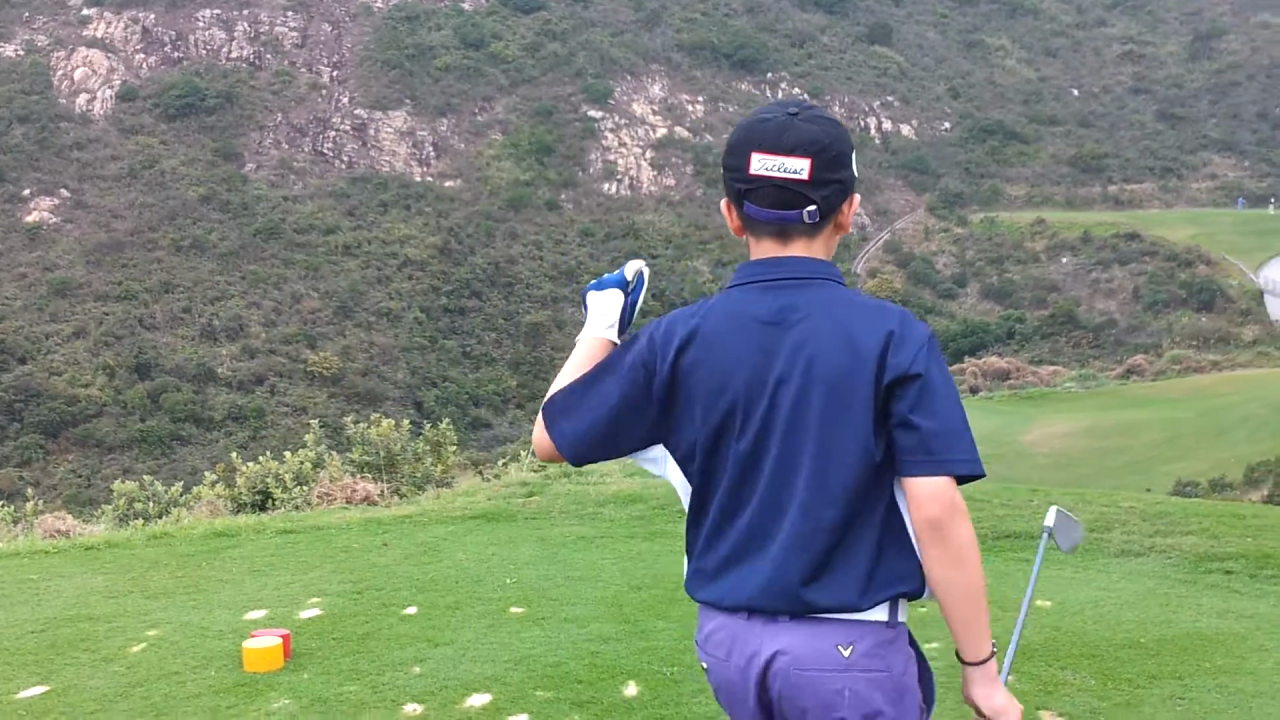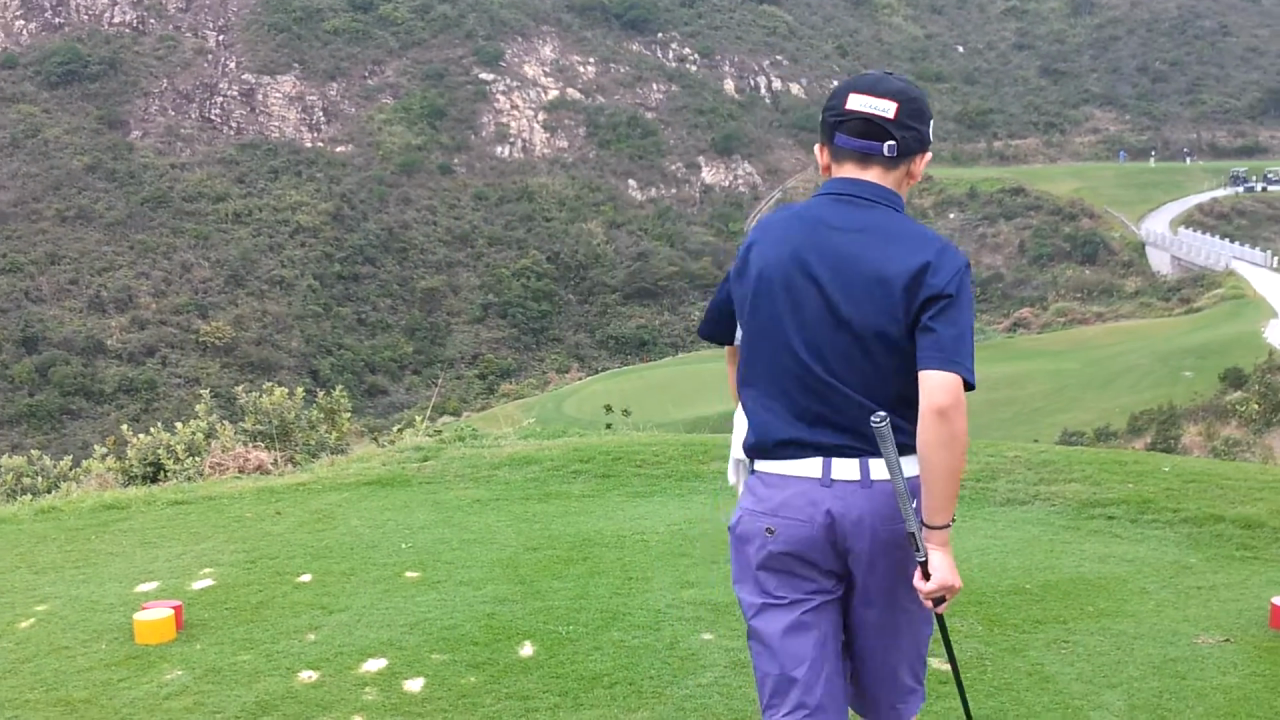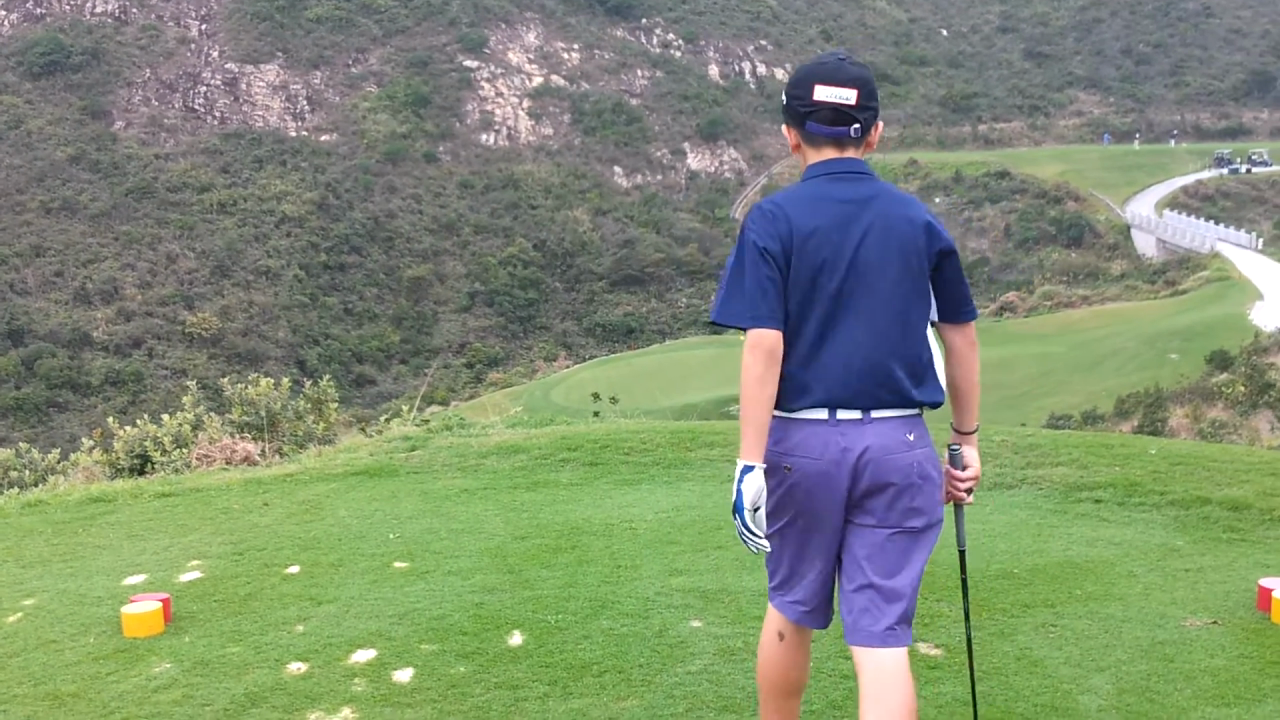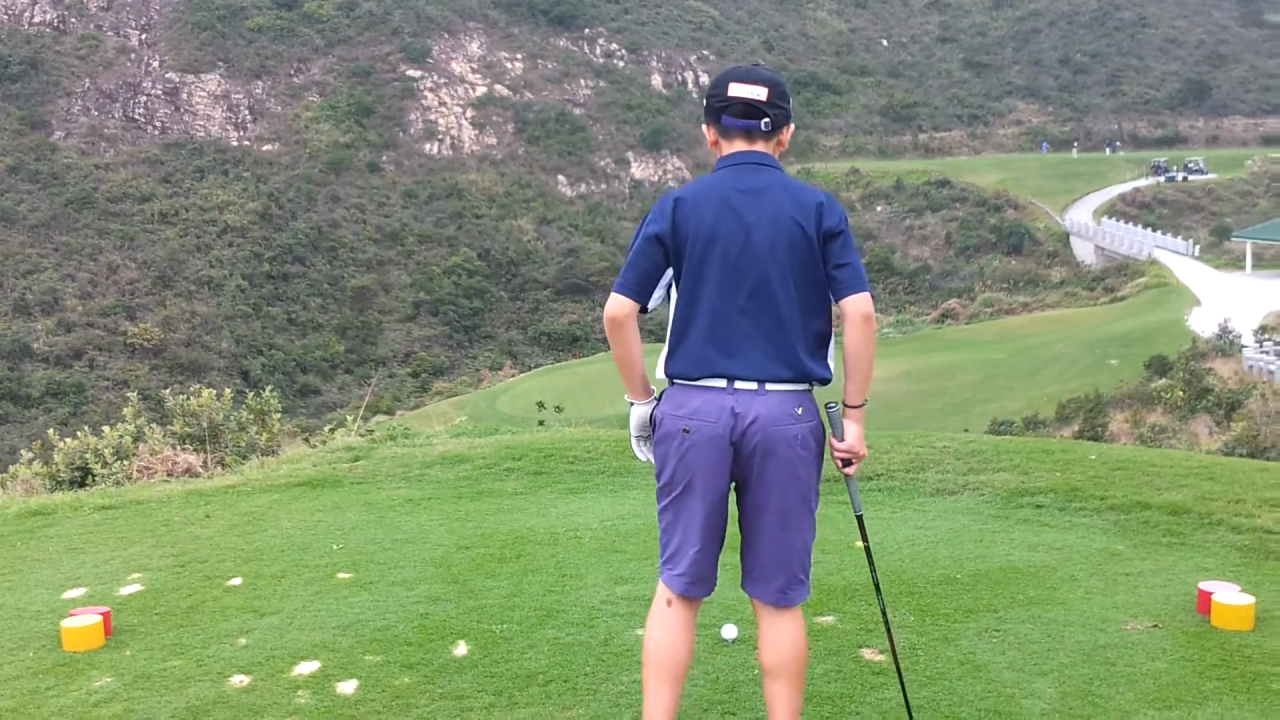
dt=0.7s
person 1, frame 1
left shoulder: (679, 341)
right shoulder: (893, 337)
left elbow: (550, 438)
right elbow: (935, 512)
left wrist: (600, 324)
right wrist: (979, 666)
left hip: (727, 640)
right hip: (848, 651)
person 1, frame 2
left shoulder: (765, 239)
right shoulder: (936, 260)
right elbow: (940, 404)
right wrist: (939, 537)
left hip: (781, 501)
right hip: (887, 504)
person 1, frame 3
left shoulder: (773, 219)
right shoulder: (920, 221)
left elbow: (764, 346)
right elbow: (962, 341)
left wrist: (750, 463)
right wrist: (968, 441)
left hip: (801, 442)
right hip: (896, 445)
left knee: (792, 608)
right knee: (882, 642)
person 1, frame 4
left shoulder: (677, 205)
right shoulder: (818, 207)
left elbow: (618, 312)
right elbow: (859, 313)
left wrist: (640, 400)
right wrist: (854, 414)
left hip: (693, 410)
right hip: (784, 414)
left knee: (679, 585)
right knee: (778, 596)
